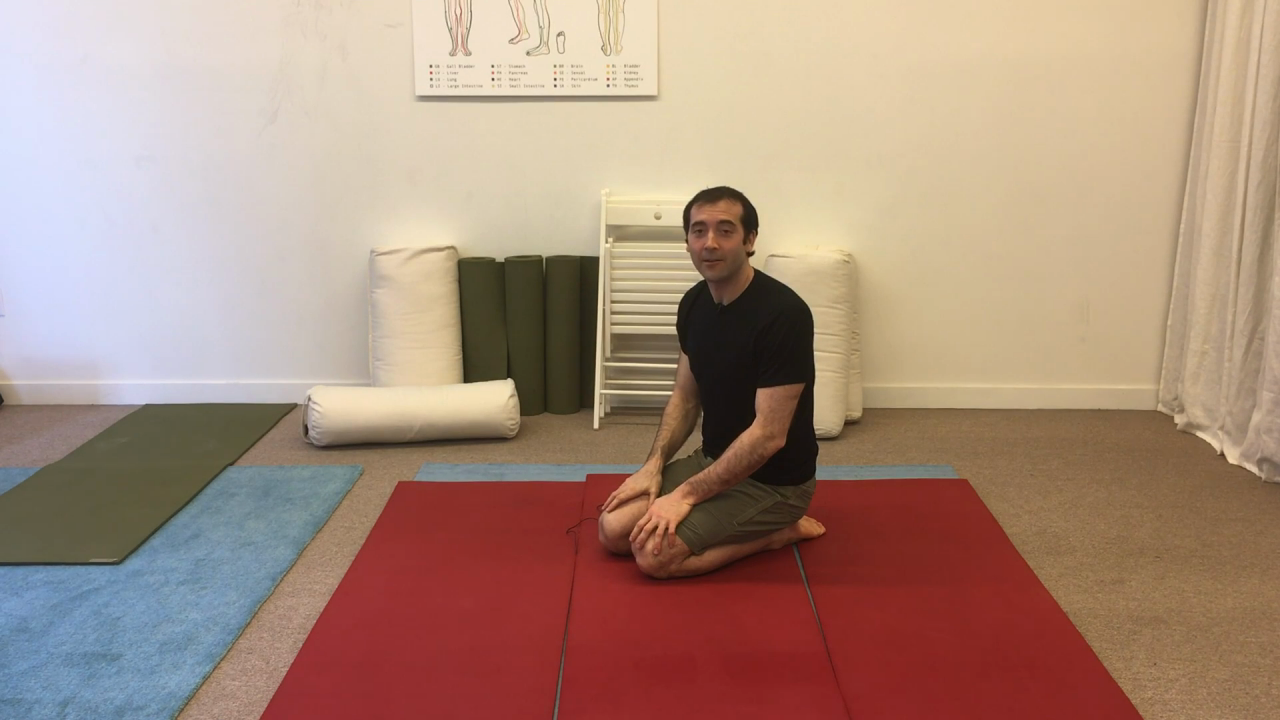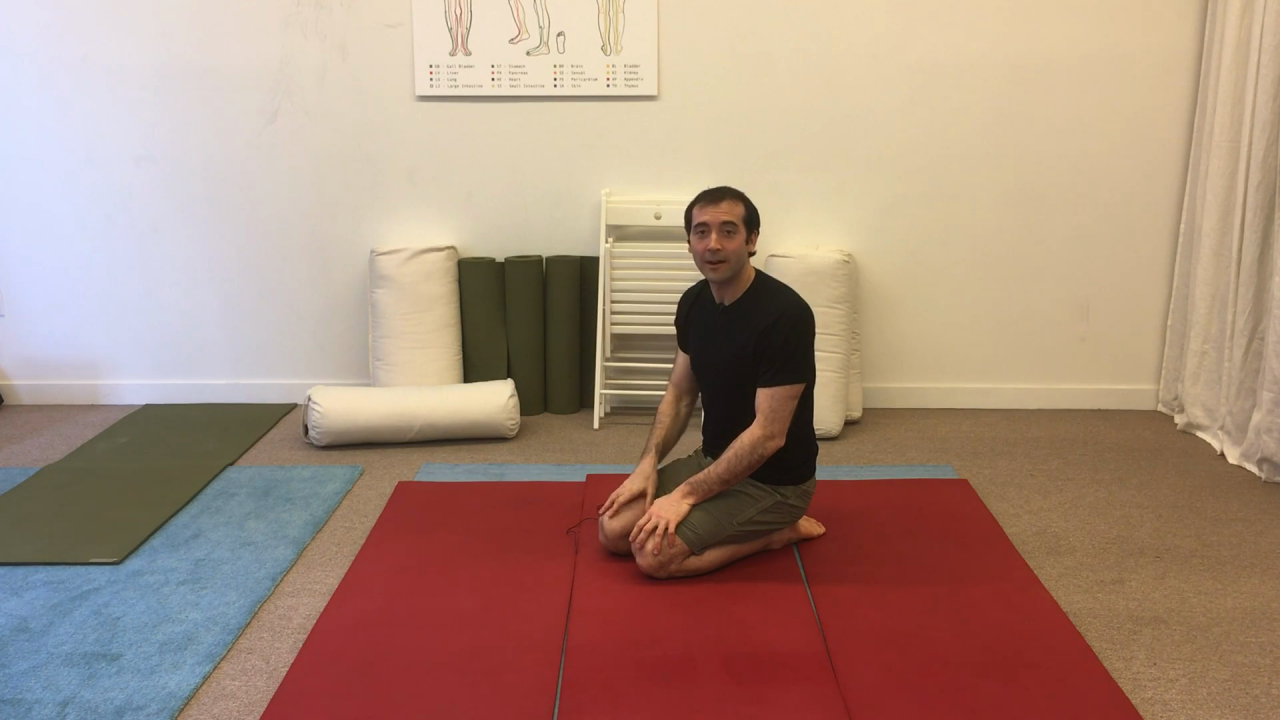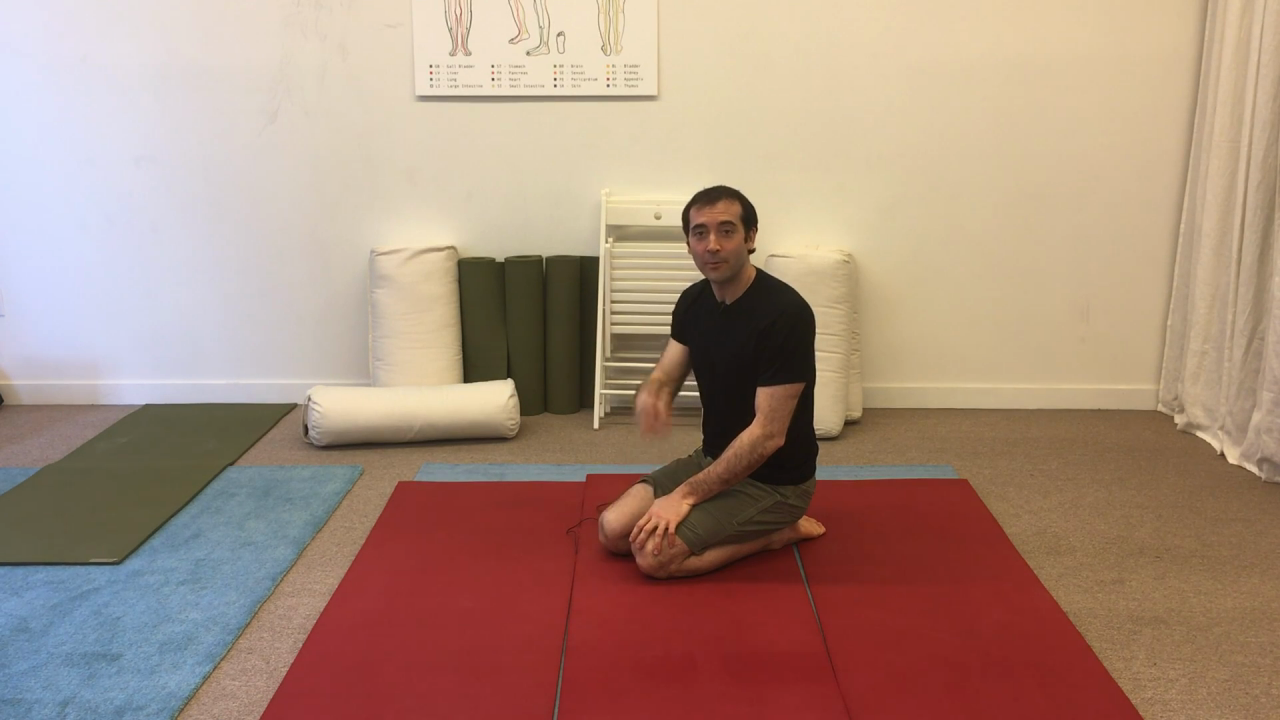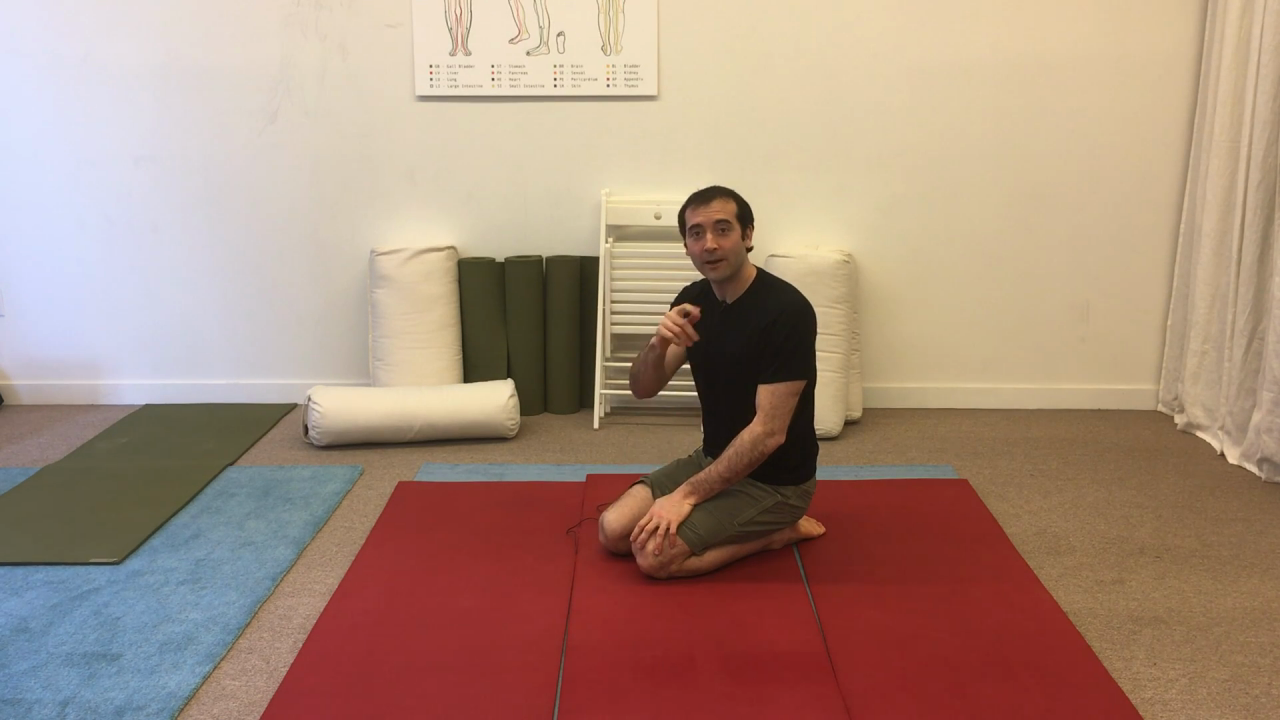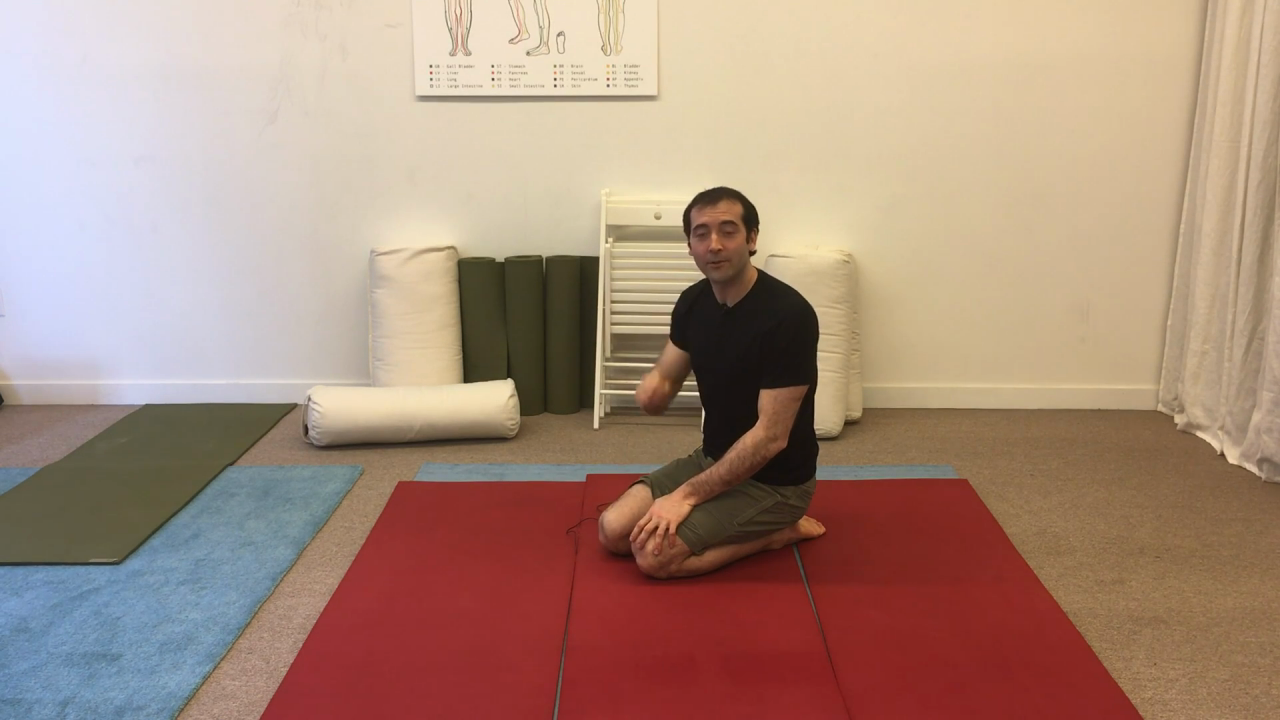
dt=0.2s
person 1, frame 1
left shoulder: (782, 314)
right shoulder: (694, 304)
left elbow: (768, 435)
right elbow: (685, 397)
left wrist: (686, 495)
right wrist: (654, 465)
left hip: (772, 480)
right hip: (714, 459)
left knee: (653, 554)
right knee: (614, 529)
left ankle: (779, 530)
person 1, frame 2
left shoulder: (784, 315)
right shoulder: (694, 303)
left elbow: (768, 435)
right elbow: (679, 394)
left wrist: (686, 495)
right wrist: (648, 463)
left hip: (772, 480)
right hip: (714, 459)
left knee: (653, 554)
right knee: (615, 530)
left ankle: (779, 531)
right ankle: (760, 528)
person 1, frame 3
left shoulder: (785, 313)
right shoulder: (694, 301)
left elbow: (767, 435)
right elbow: (662, 382)
left wrist: (687, 495)
right wrist: (650, 393)
left hip: (772, 480)
right hip: (713, 459)
left knee: (653, 554)
right knee: (614, 531)
left ankle: (779, 531)
right ankle: (754, 528)
person 1, frame 4
left shoulder: (786, 311)
right shoulder: (693, 300)
left elbow: (768, 432)
right elbow: (642, 387)
left wrist: (688, 495)
right wrist: (660, 344)
left hip: (773, 480)
right hip: (714, 459)
left knee: (653, 554)
right knee: (614, 531)
left ankle: (780, 531)
right ankle: (756, 528)
person 1, frame 5
left shoulder: (788, 315)
right shoulder: (693, 302)
left elbow: (771, 435)
right elbow: (669, 378)
left wrist: (688, 496)
right wrist: (653, 388)
left hip: (773, 481)
right hip: (714, 459)
left knee: (653, 554)
right knee: (614, 531)
left ankle: (779, 531)
right ankle: (753, 528)
